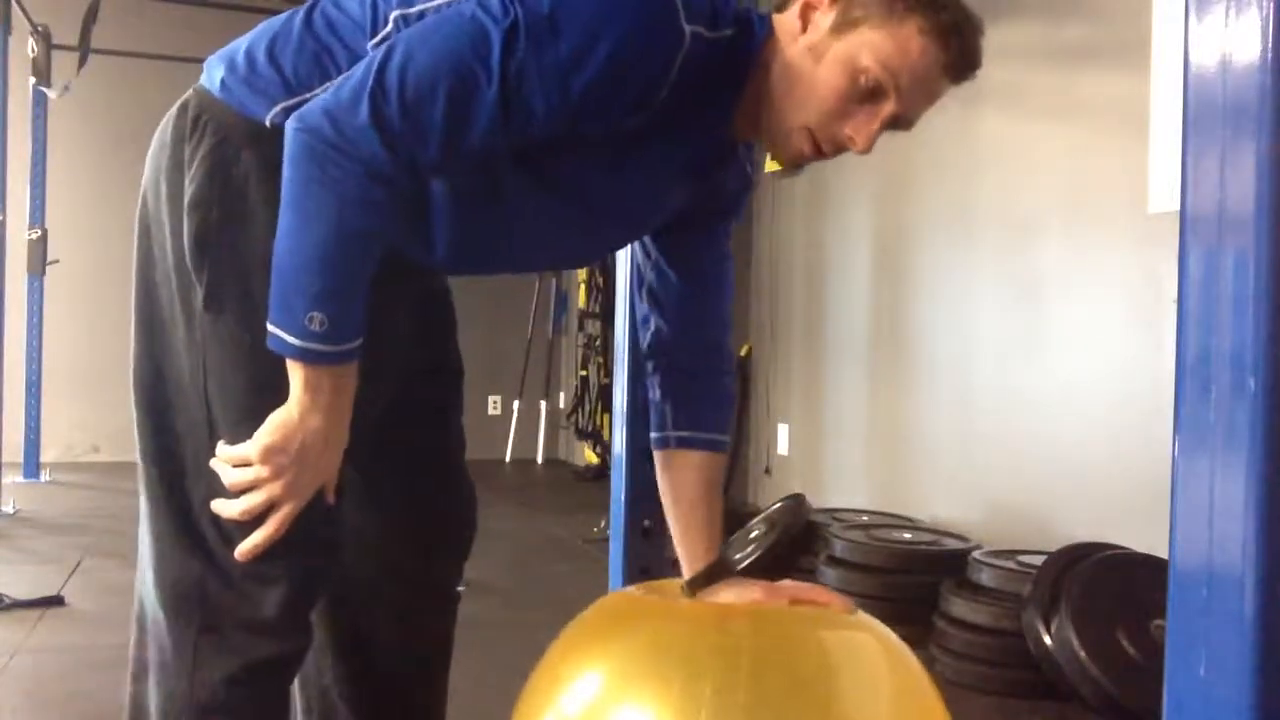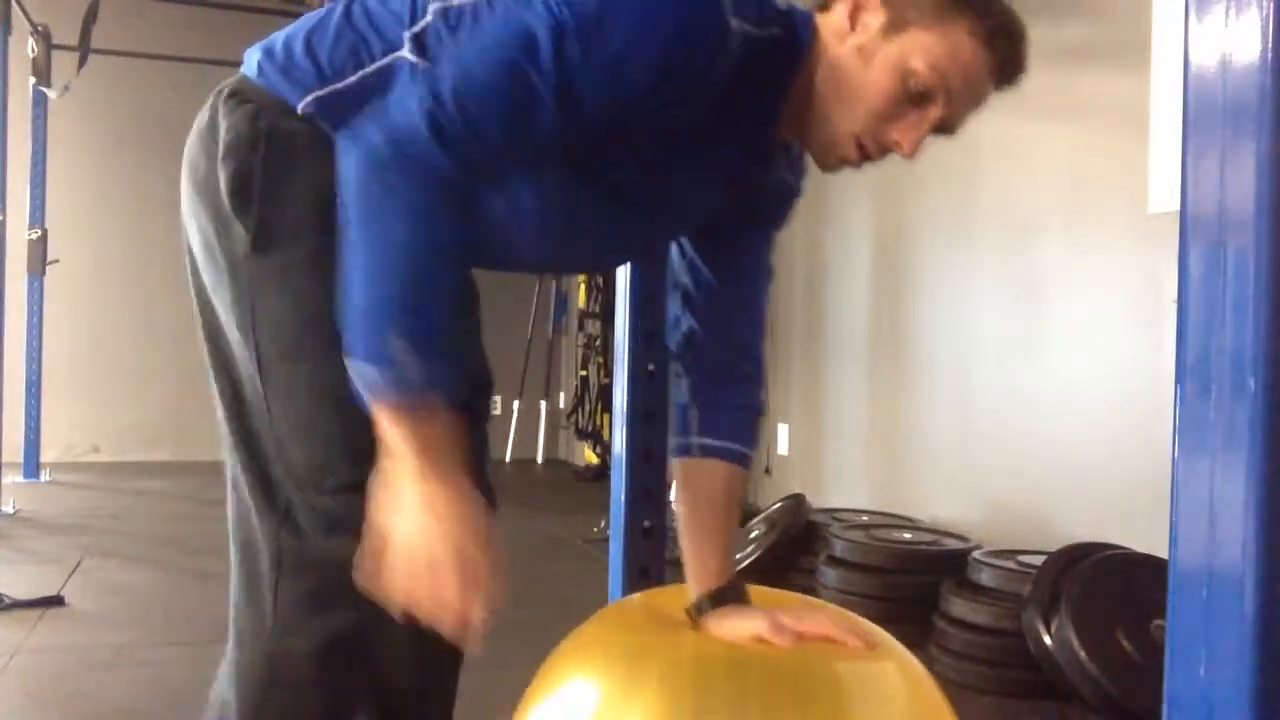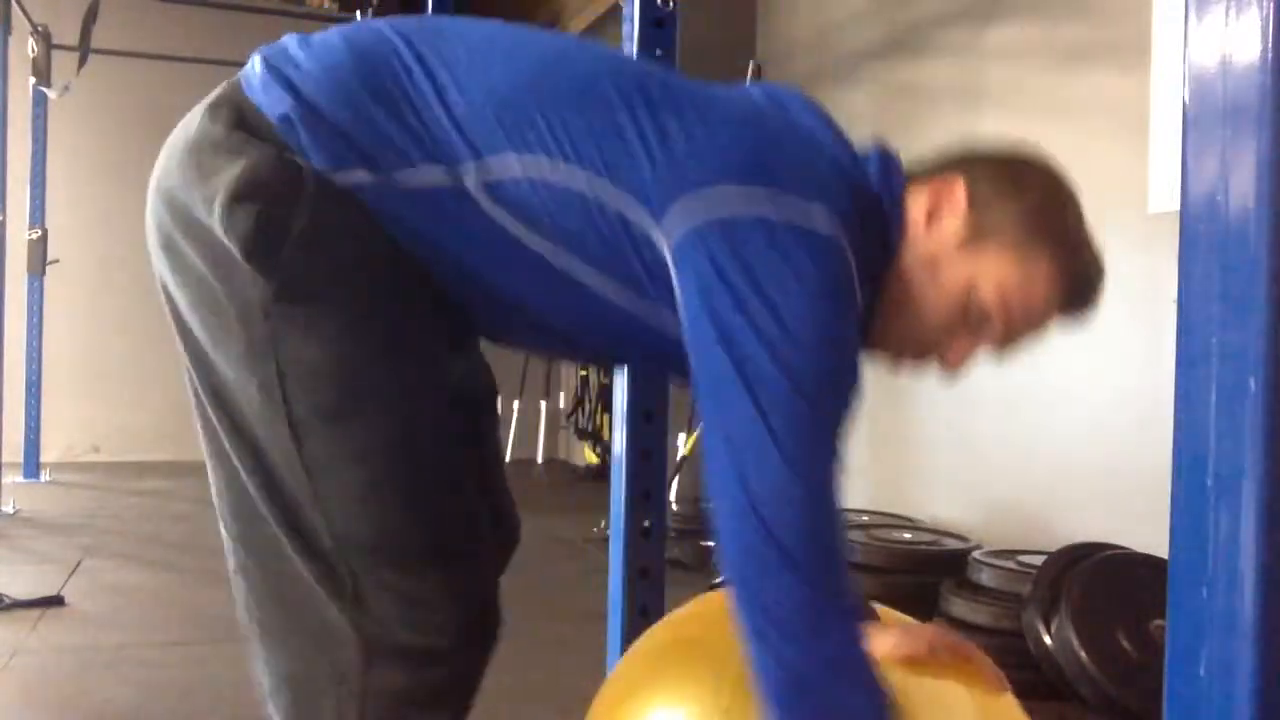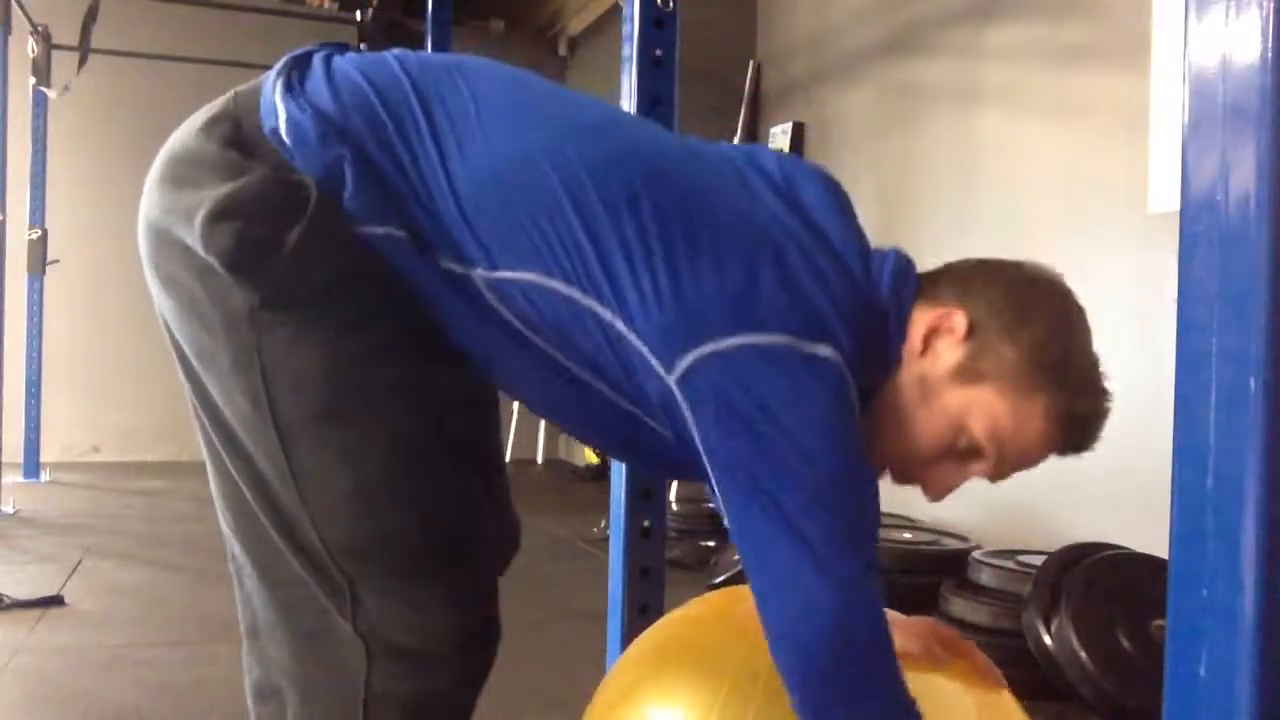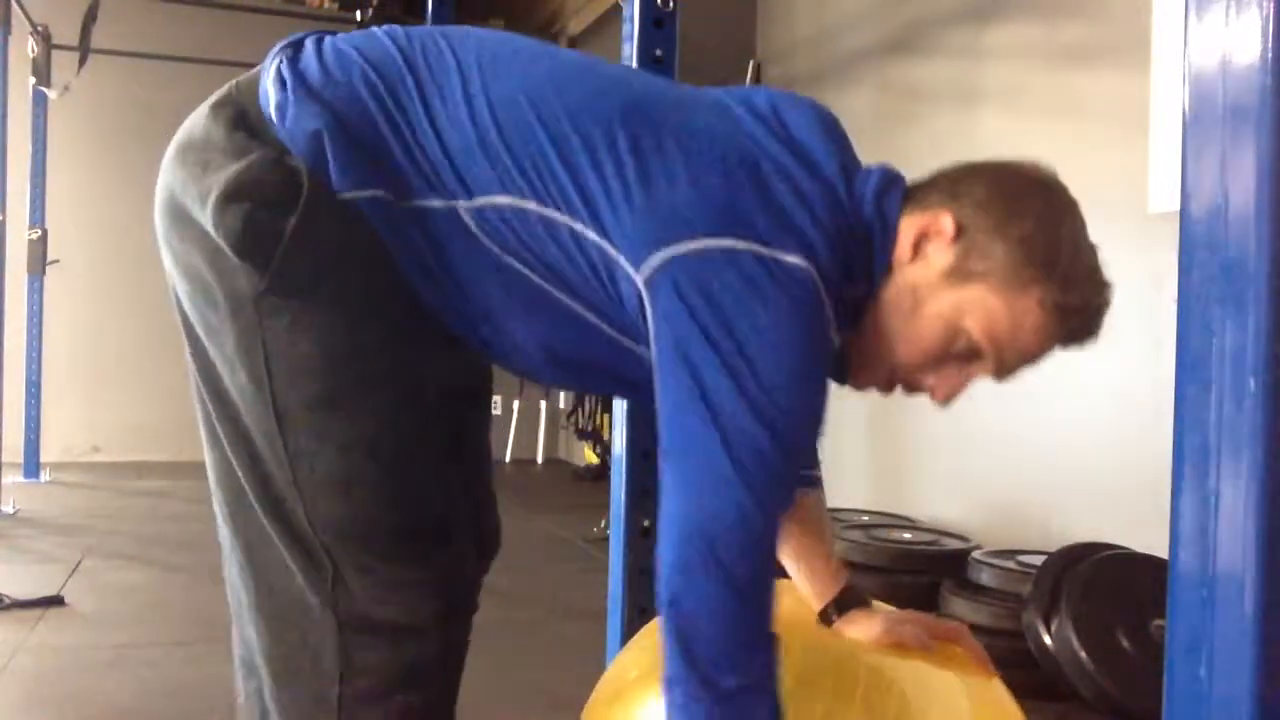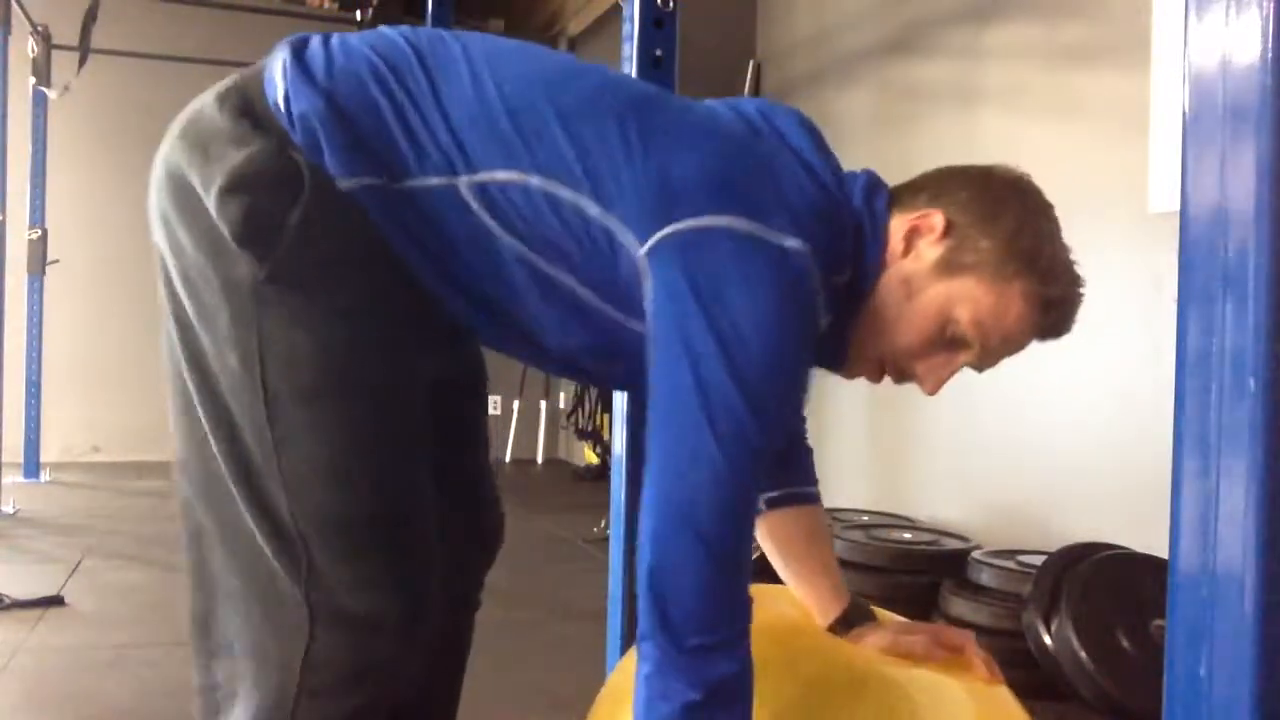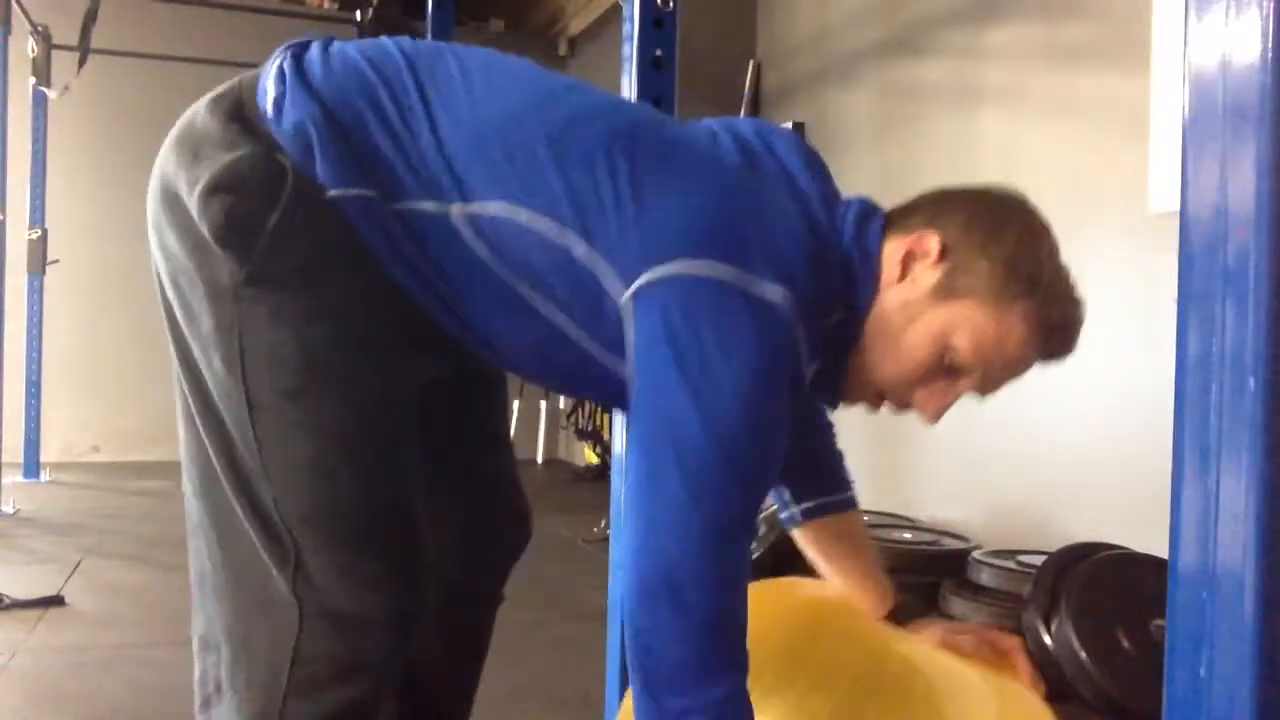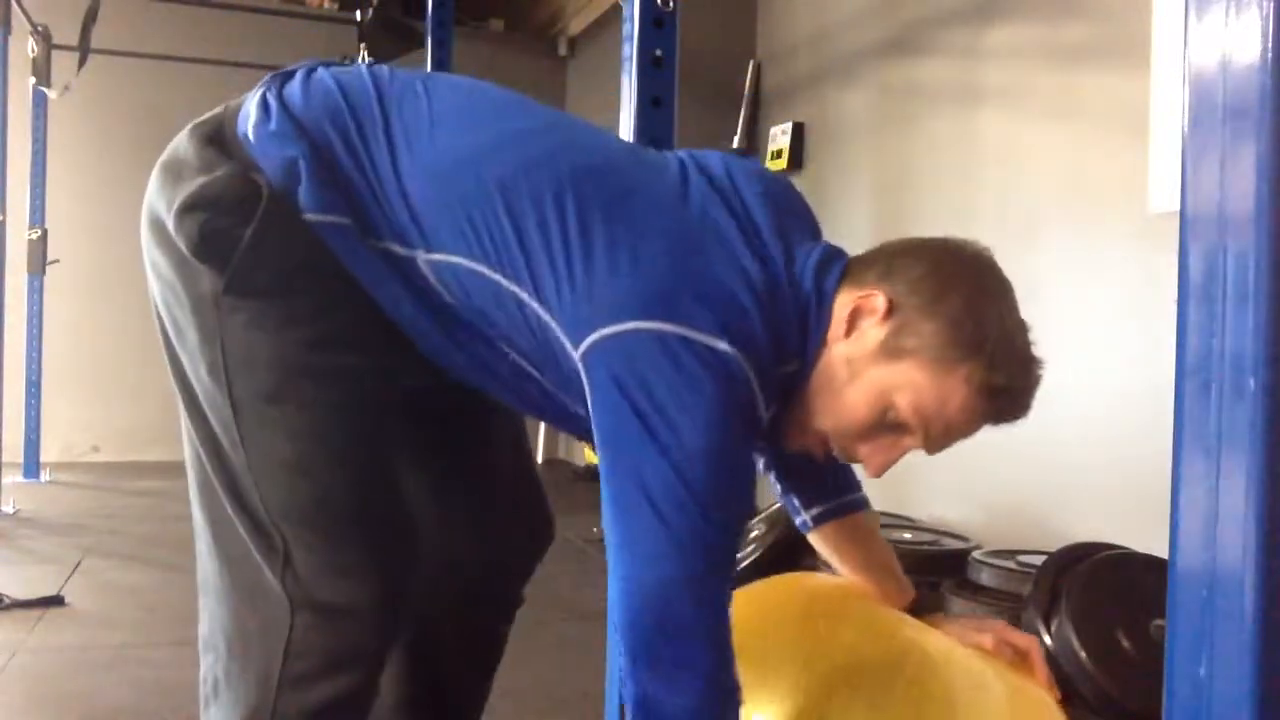
dt=0.4s
person 1, frame 1
left shoulder: (717, 164)
left elbow: (687, 352)
right elbow: (344, 138)
left wrist: (706, 576)
right wrist: (320, 406)
left hip: (383, 243)
right hip: (249, 165)
left knee: (411, 547)
right knee: (249, 571)
person 1, frame 2
left shoulder: (761, 164)
left elbow: (718, 363)
right elbow: (407, 158)
left wrist: (715, 597)
right wrist: (425, 466)
left hip: (411, 216)
right hip: (286, 149)
left knee: (421, 575)
right knee: (329, 543)
person 1, frame 3
left shoulder: (815, 210)
right shoulder: (790, 260)
left elbow: (763, 455)
right elbow: (790, 590)
left wrist: (844, 630)
left hip: (366, 208)
right hip: (268, 178)
left knee: (459, 553)
right knee: (395, 607)
person 1, frame 4
left shoulder: (826, 256)
right shoulder: (784, 375)
left wrist: (853, 622)
left hip: (348, 209)
right hip: (260, 201)
left knee: (457, 561)
right knee: (400, 618)
person 1, frame 5
left shoulder: (826, 189)
right shoulder: (757, 294)
left elbow: (756, 447)
right elbow: (714, 643)
left wrist: (840, 604)
left hip: (387, 223)
right hip: (274, 183)
left knee: (440, 563)
right knee: (370, 605)
person 1, frame 6
left shoulder: (809, 197)
right shoulder: (753, 275)
left elbow: (761, 439)
right elbow: (689, 585)
left wrist: (848, 621)
left hip: (384, 226)
right hip: (270, 177)
left knee: (447, 550)
right knee: (339, 595)
person 1, frame 7
left shoulder: (809, 222)
right shoulder: (734, 316)
left elbow: (790, 443)
left wrist: (897, 619)
left hip: (382, 219)
right hip: (261, 184)
left knee: (466, 544)
right knee: (334, 594)
person 1, frame 8
left shoulder: (784, 248)
right shoulder: (685, 371)
left elbow: (797, 445)
left wrist: (912, 614)
left hip: (383, 226)
right hip: (253, 205)
left knee: (488, 542)
right knee: (330, 591)
